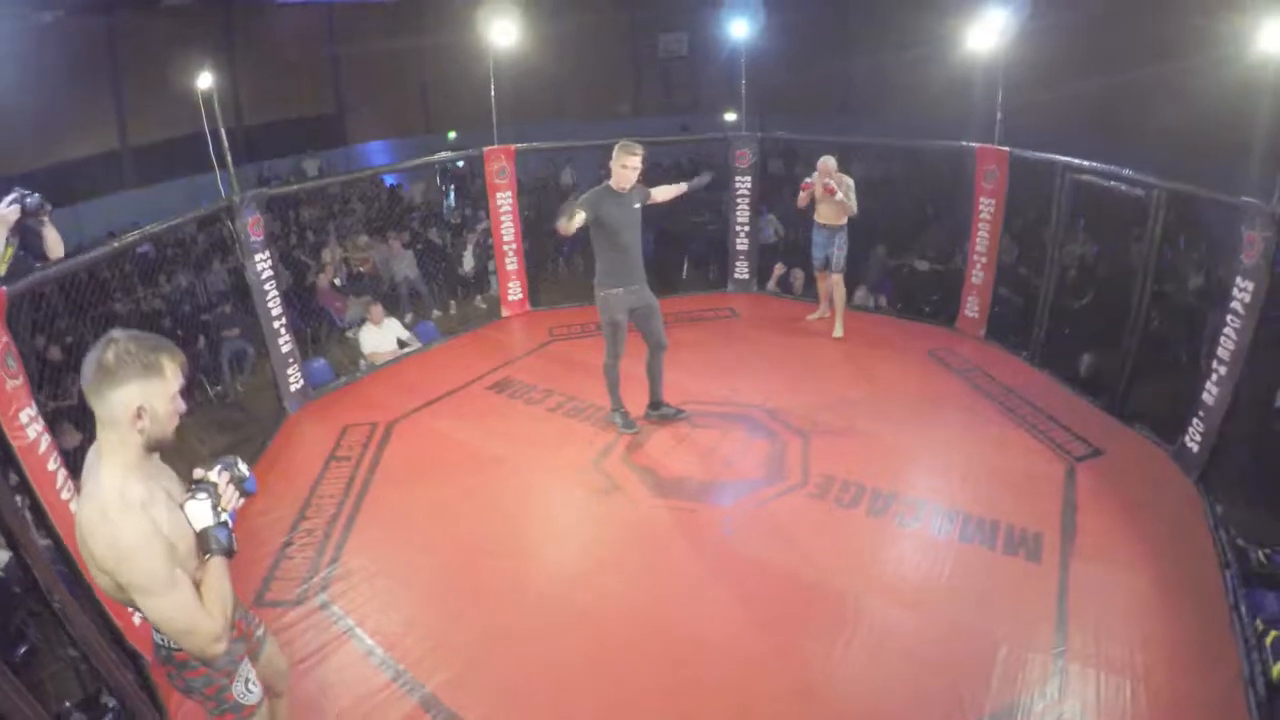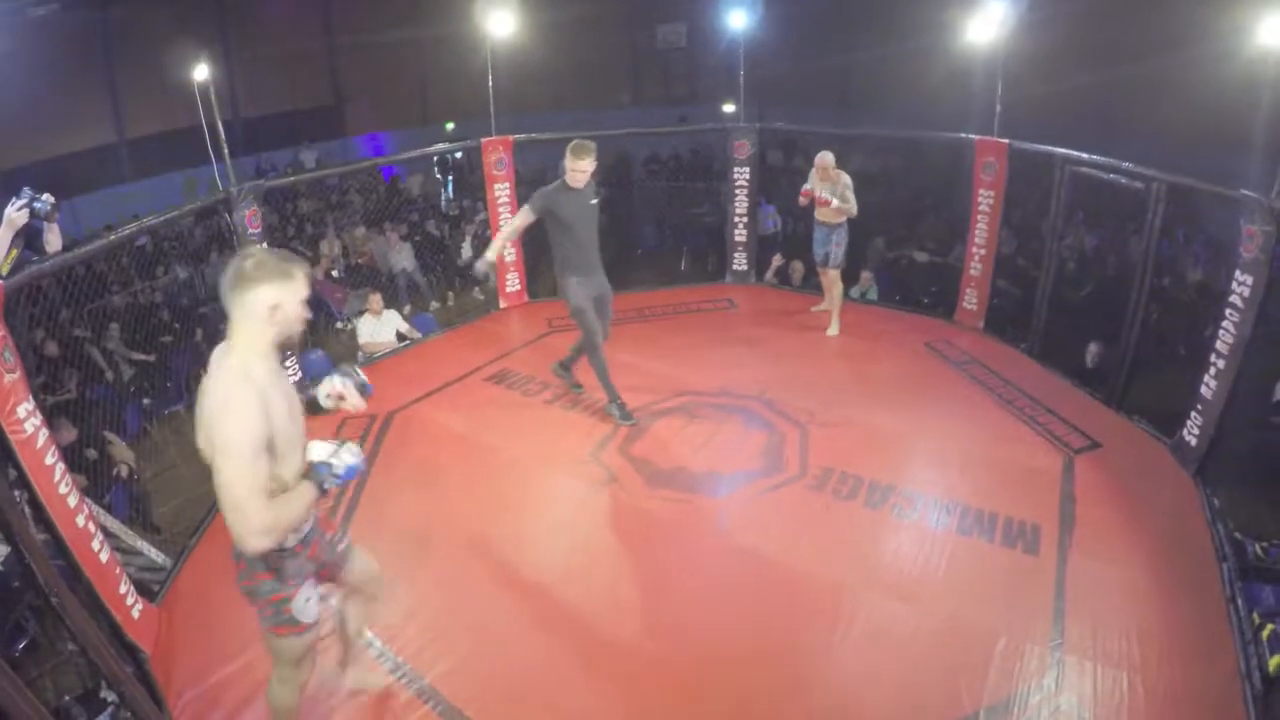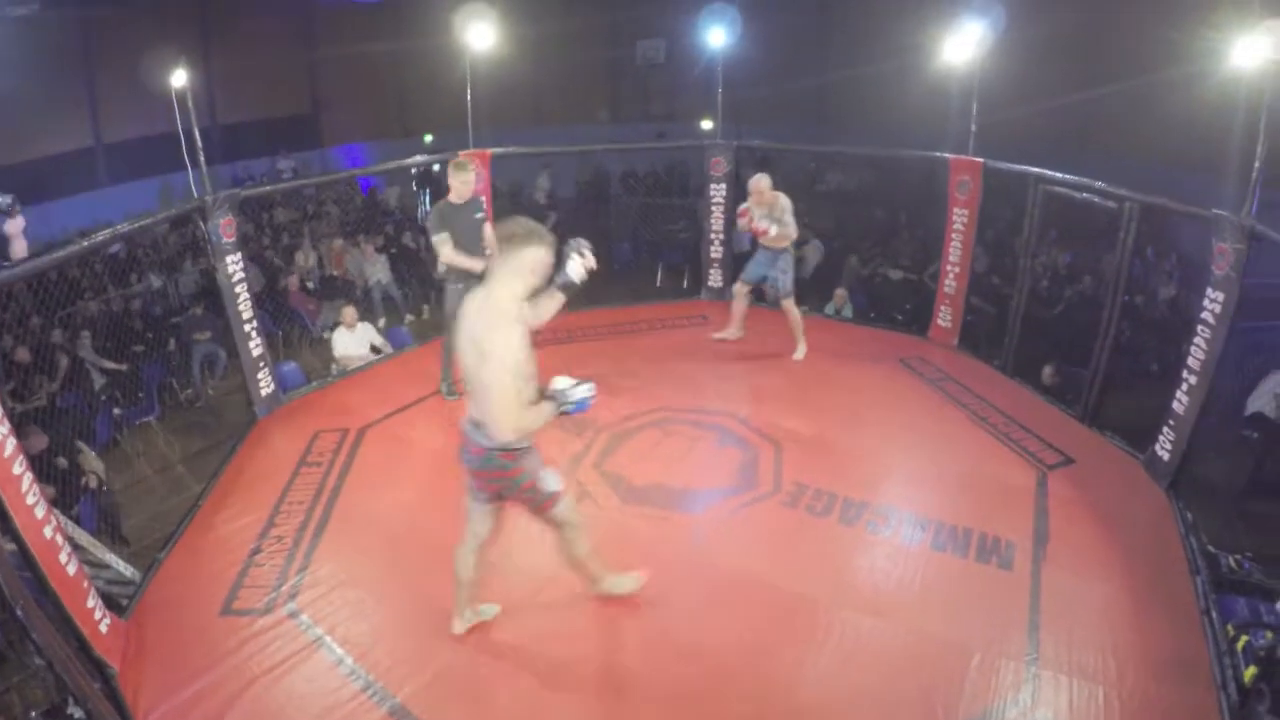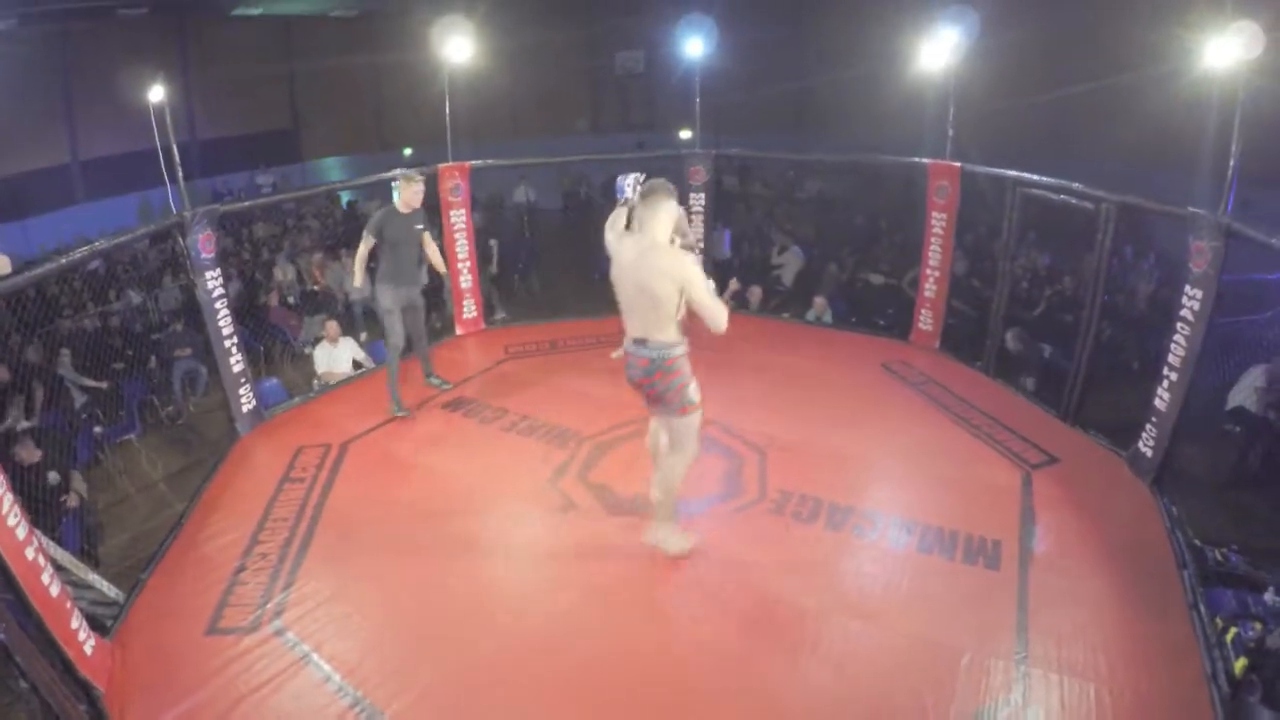
dt=0.7s
person 1, frame 1
left shoulder: (116, 452)
right shoulder: (123, 528)
right elbow: (211, 639)
left wrist: (205, 497)
right wrist: (216, 537)
left hip: (212, 613)
right hip: (200, 653)
left knee: (277, 679)
person 1, frame 2
left shoulder: (240, 355)
right shoulder: (234, 403)
right elbow: (256, 532)
left wrist: (318, 399)
right wrist: (321, 477)
left hip: (301, 531)
right hip: (274, 553)
left knee: (365, 577)
right knee: (294, 667)
left ankle: (352, 669)
person 1, frame 3
left shoulder: (480, 300)
right shoulder: (503, 335)
left elbow: (532, 316)
right elbow: (506, 429)
left wrist: (566, 282)
right wrist: (558, 404)
left hip: (476, 443)
right hip: (506, 456)
left knee: (476, 536)
right knee: (571, 522)
left ankle: (462, 614)
right ankle: (602, 583)
person 1, frame 4
left shoulder: (621, 249)
right shoulder: (680, 263)
right elbow: (719, 324)
left wrist: (625, 203)
right wrist: (708, 294)
left hip: (634, 357)
right hip: (667, 363)
left knee: (659, 418)
right knee: (685, 449)
left ankle: (661, 487)
right ankle: (662, 526)
person 2, frame 1
left shoulder: (635, 192)
right shoulder: (594, 199)
left elbow: (659, 193)
right elbow: (573, 223)
left wrist: (689, 185)
right wrist: (566, 221)
left hip: (640, 287)
right hip: (611, 291)
left knee: (658, 344)
right knee: (614, 354)
left ankle: (656, 405)
right ankle: (617, 410)
person 2, frame 2
left shoulder: (590, 188)
right shoulder: (550, 196)
right elbow: (515, 225)
right wrist: (489, 258)
left hip: (598, 274)
right hip: (574, 279)
left knee: (600, 335)
right knee: (595, 340)
left ankle: (564, 366)
right ankle: (614, 401)
person 2, frame 3
left shoulder: (477, 204)
right shoulder: (438, 215)
right elbow: (446, 254)
right wrist: (481, 265)
right hip: (457, 284)
right knee: (452, 338)
right ankle: (447, 380)
person 2, frame 4
left shoulder: (418, 214)
right shoulder: (382, 218)
left elbow: (428, 244)
right elbow: (363, 250)
left wrist: (443, 272)
right wrist: (358, 283)
left hip: (412, 285)
right hip: (388, 288)
left knee: (420, 335)
right knee: (395, 343)
left ankle: (429, 374)
right ankle: (394, 398)
